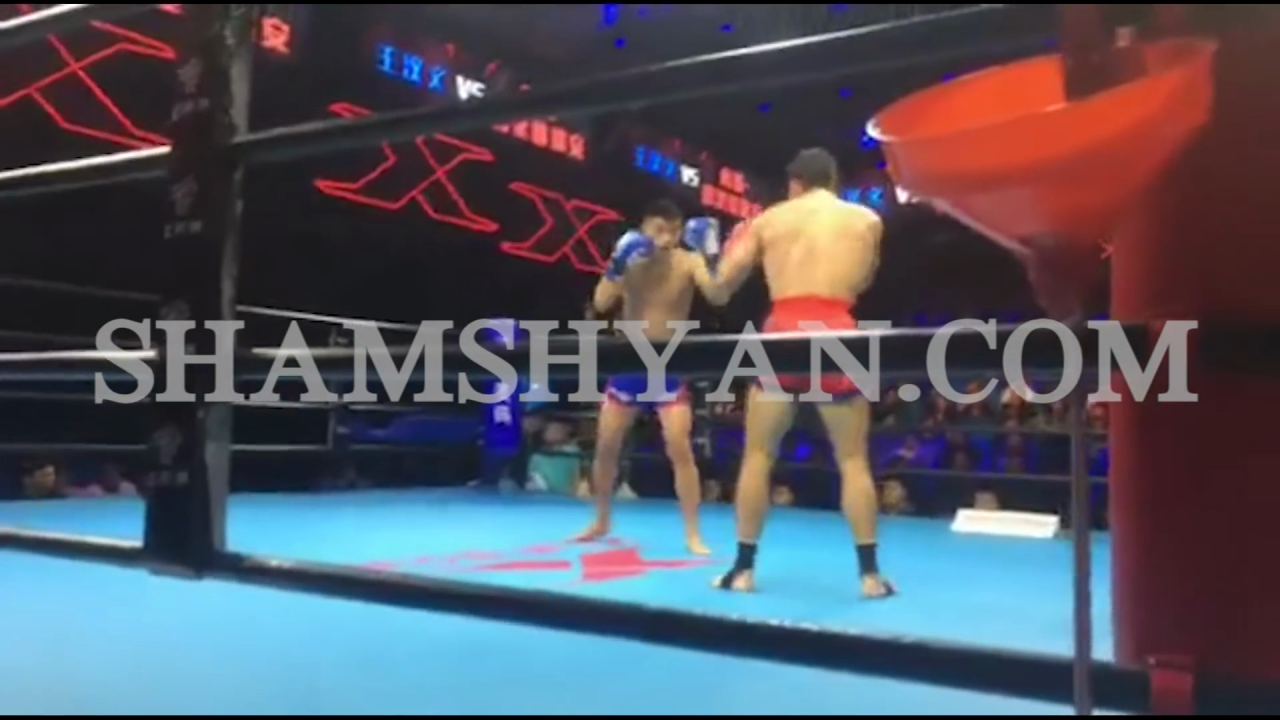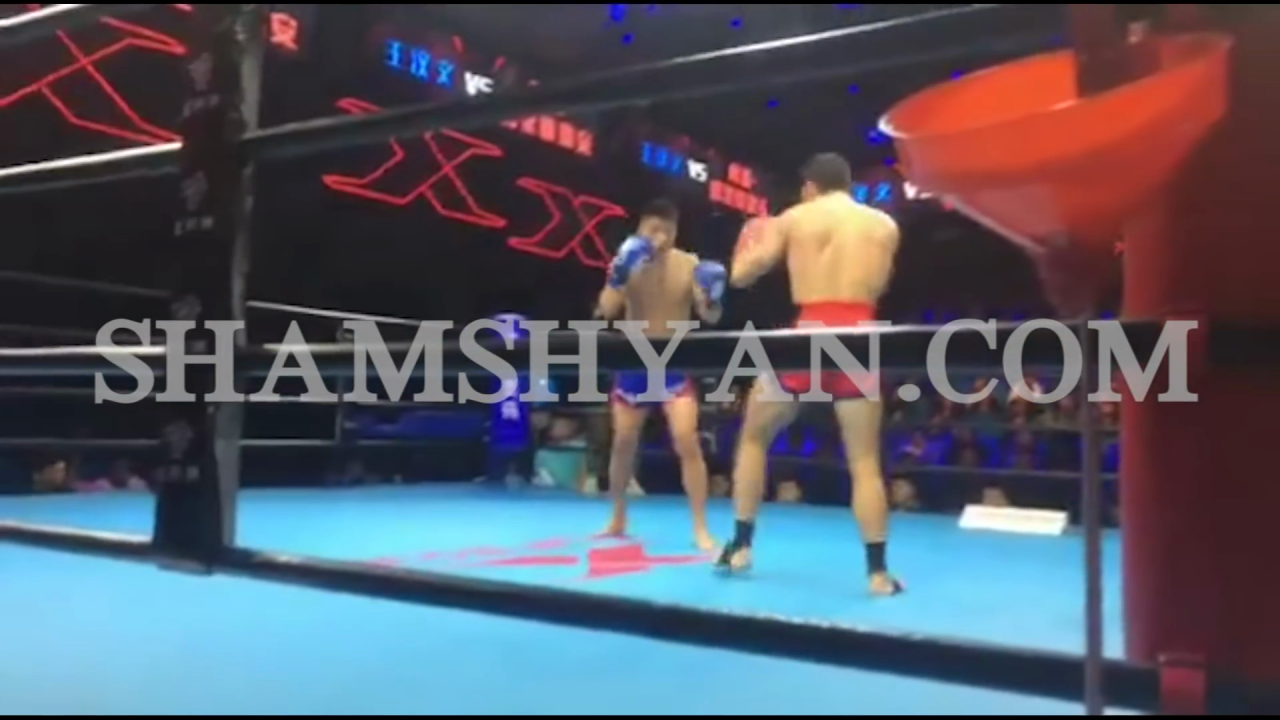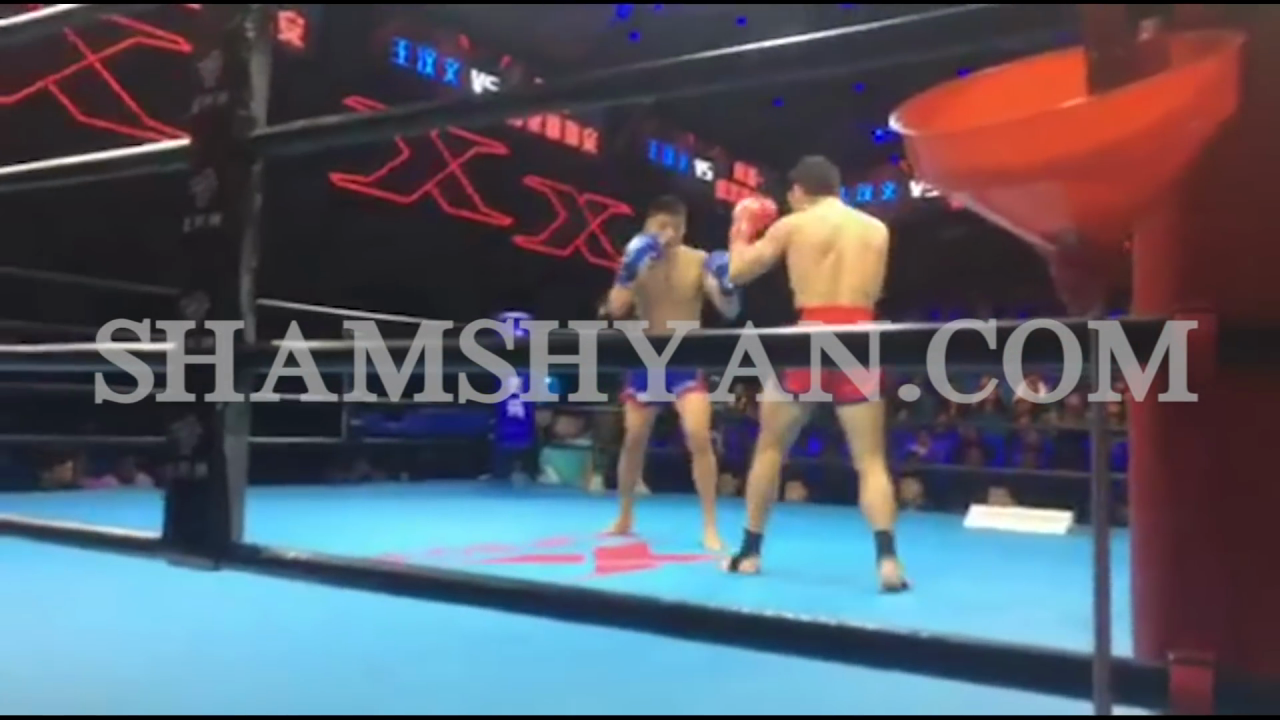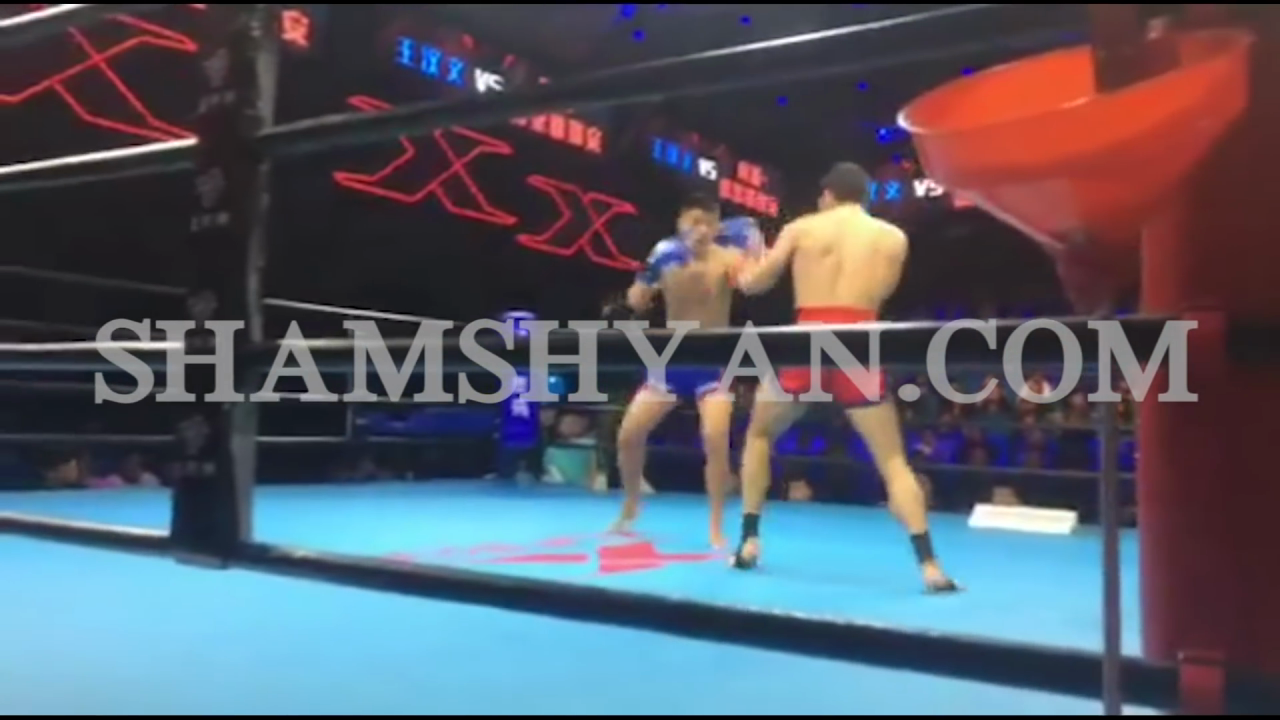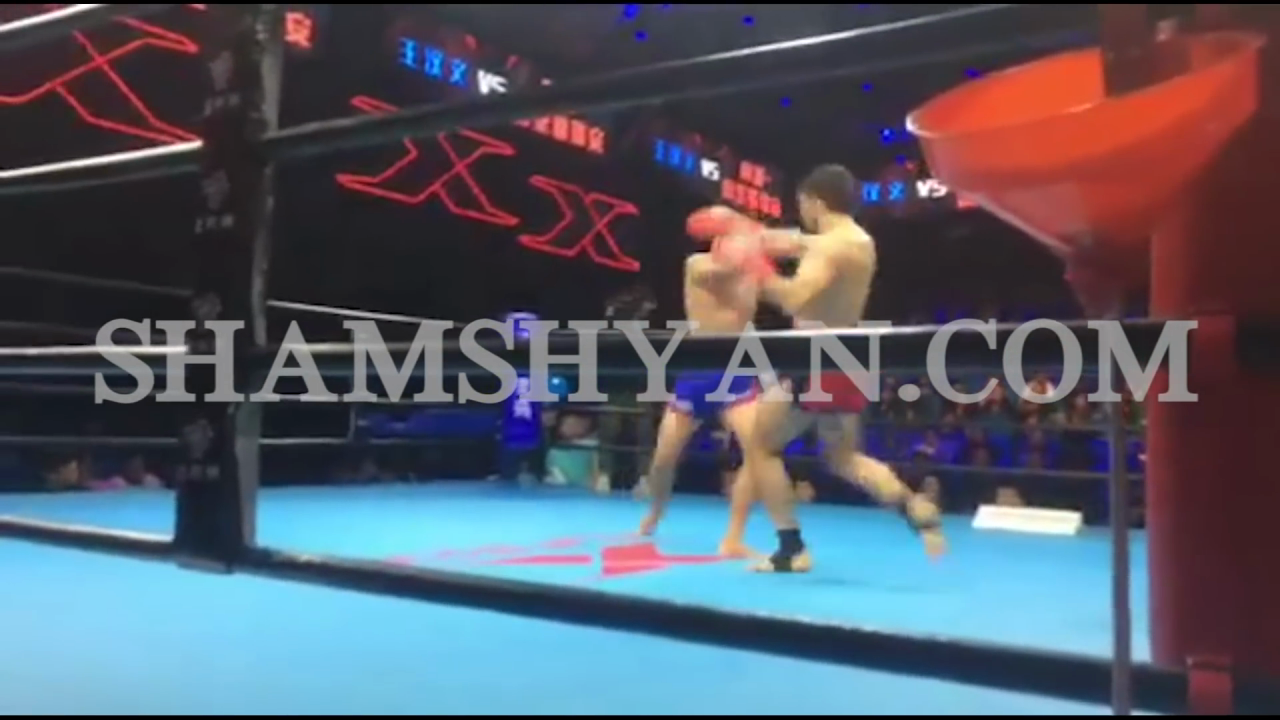
dt=0.2s
person 1, frame 1
left shoulder: (770, 219)
right shoulder: (867, 220)
left elbow: (723, 283)
left wrist: (736, 247)
left hip: (783, 333)
right hip: (835, 335)
left knee: (758, 456)
right knee: (853, 461)
left ankle: (743, 567)
right ankle: (870, 573)
person 1, frame 2
left shoulder: (793, 219)
right shoulder: (885, 225)
left elbow: (741, 275)
left wrist: (748, 245)
left knee: (753, 439)
right knee: (864, 462)
left ankle: (741, 544)
right ankle: (878, 571)
person 1, frame 3
left shoulder: (791, 226)
right shoulder: (878, 230)
left elbow: (737, 273)
left wrist: (741, 231)
left knee: (770, 449)
right knee: (871, 463)
left ankle: (749, 552)
right ankle: (888, 559)
person 1, frame 4
left shoulder: (800, 229)
right shoulder: (895, 239)
left elbow: (754, 282)
left wrist: (744, 272)
left knee: (759, 436)
right knee: (893, 462)
left ankle: (750, 540)
right ankle: (929, 563)
person 1, frame 5
left shoulder: (832, 247)
right shoulder: (856, 241)
left elbow: (795, 300)
right elbow: (789, 244)
left wrist: (753, 266)
right wrist: (744, 233)
left knee: (761, 450)
right knee: (844, 460)
left ankle: (792, 550)
right ankle: (915, 509)
person 2, frame 1
left shoulder: (688, 262)
right shoulder: (630, 259)
right elbow: (601, 304)
right wrist: (618, 265)
left knee: (680, 449)
right knee: (606, 445)
left ankle: (693, 535)
right ankle: (601, 521)
person 2, frame 2
left shoulder: (689, 264)
right shoulder: (630, 262)
left elbow: (710, 317)
right elbow: (606, 309)
left wrist: (714, 297)
right wrist: (620, 272)
left knee: (687, 444)
right knee: (622, 445)
left ankle: (701, 529)
right ankle: (618, 520)
person 2, frame 3
left shoulder: (698, 261)
right shoulder: (638, 260)
left elbow: (729, 312)
right elbow: (615, 309)
left wrist: (727, 289)
right wrist: (628, 271)
left hip: (686, 364)
left knee: (699, 440)
right knee: (633, 442)
left ankle: (710, 527)
right ankle: (625, 518)
person 2, frame 4
left shoulder: (727, 257)
right shoulder: (666, 259)
right elbow: (635, 303)
left wrist: (752, 247)
right wrist: (651, 273)
left hip: (710, 363)
right hip: (671, 360)
left knee: (715, 441)
right knee: (628, 436)
left ankle: (716, 529)
right ankle: (629, 509)
person 2, frame 5
left shoulder: (751, 285)
right shoulder: (697, 265)
right elbow: (713, 269)
left hip: (734, 373)
right hip: (695, 368)
right knee: (664, 460)
left ankle: (733, 540)
right ankle: (654, 515)
